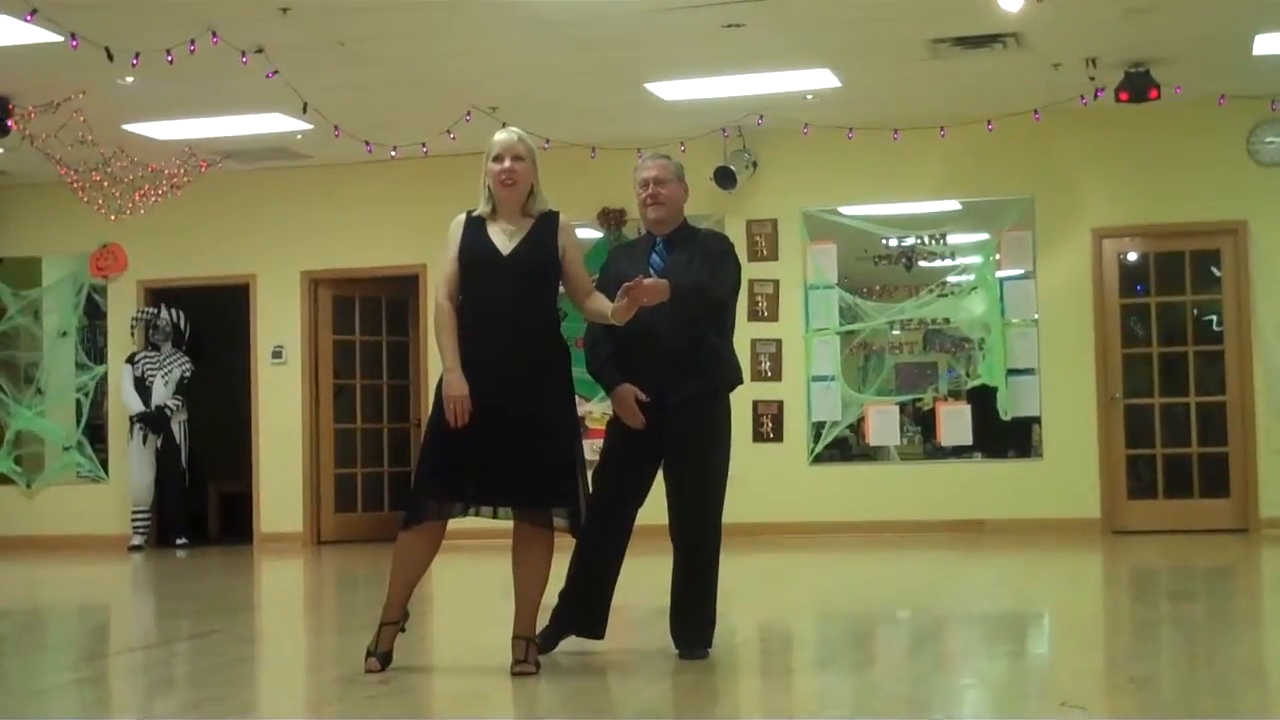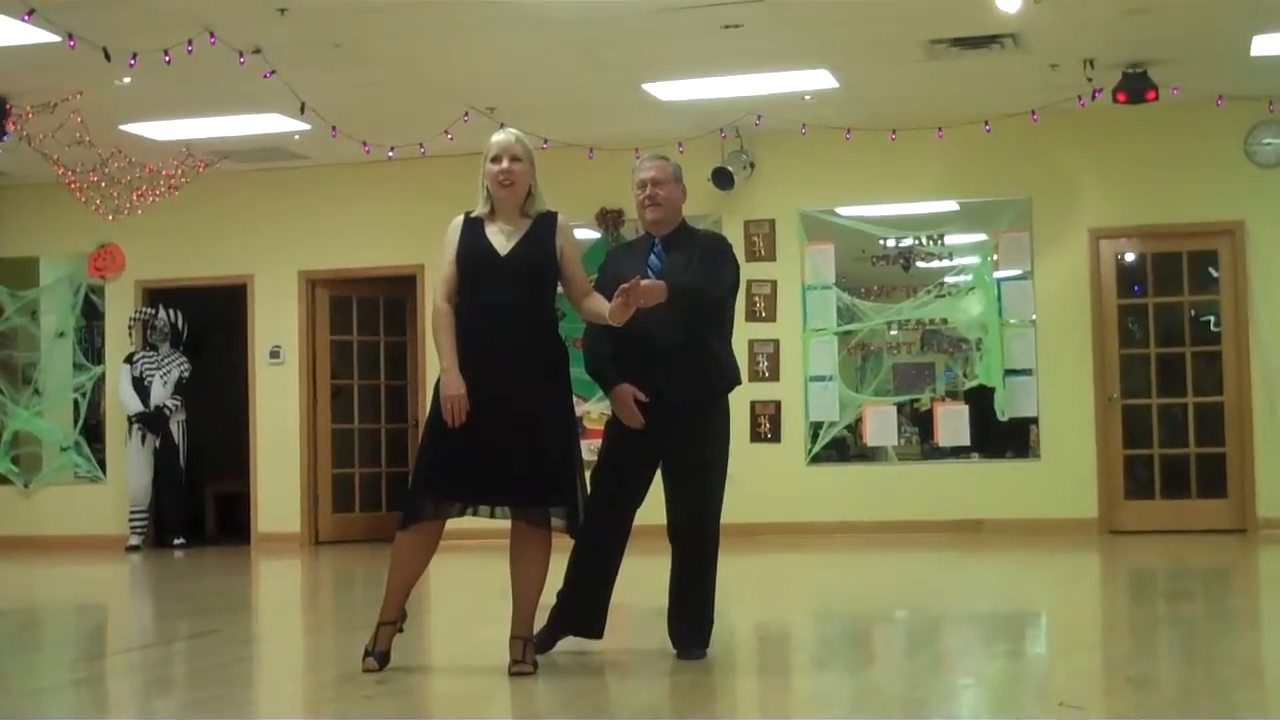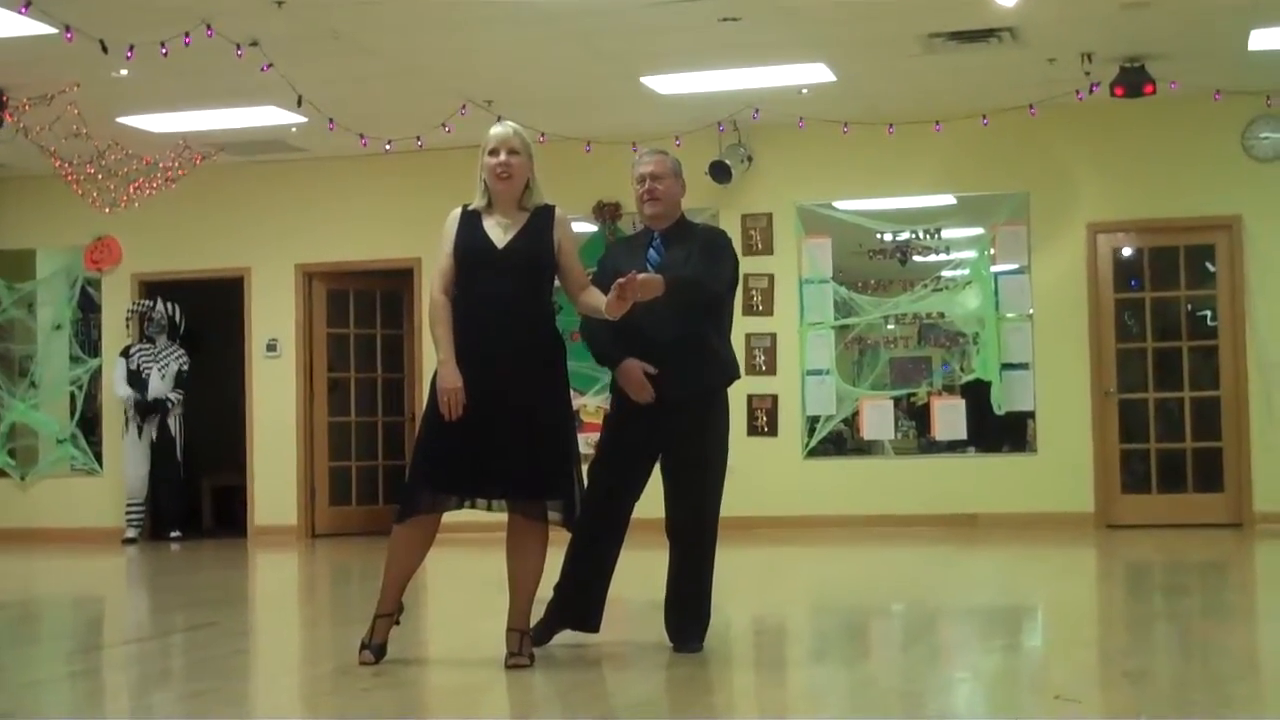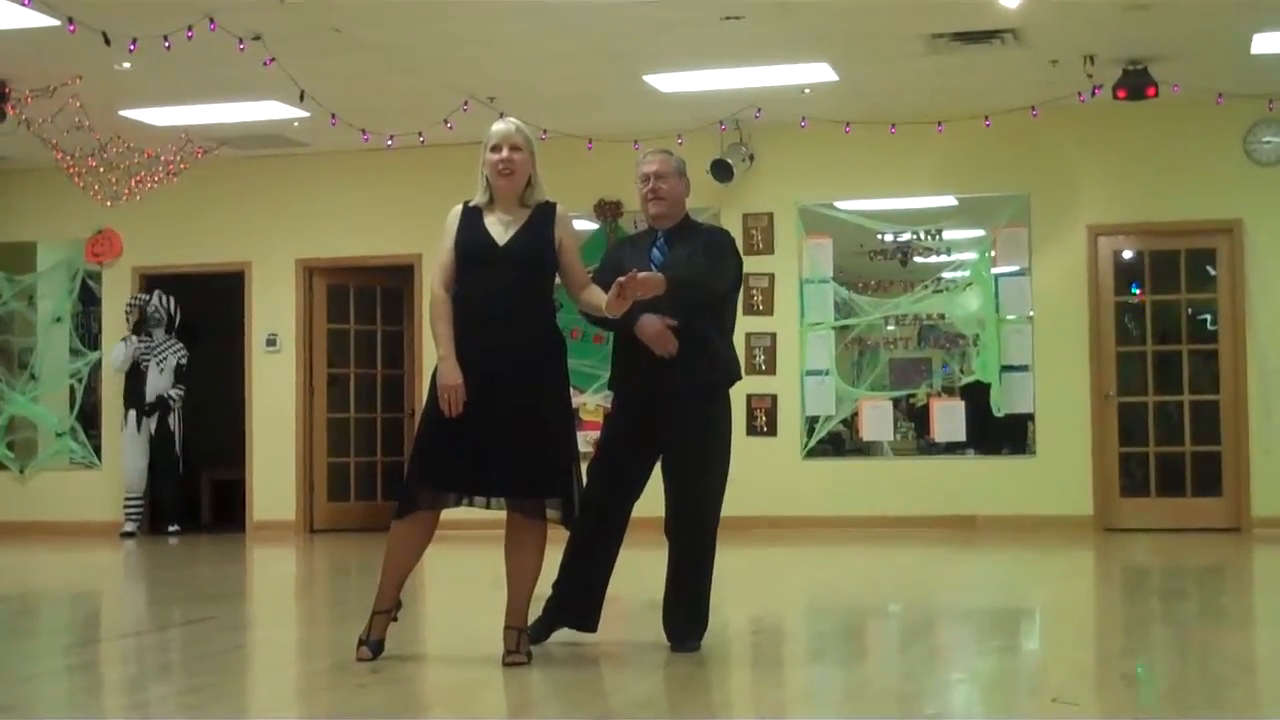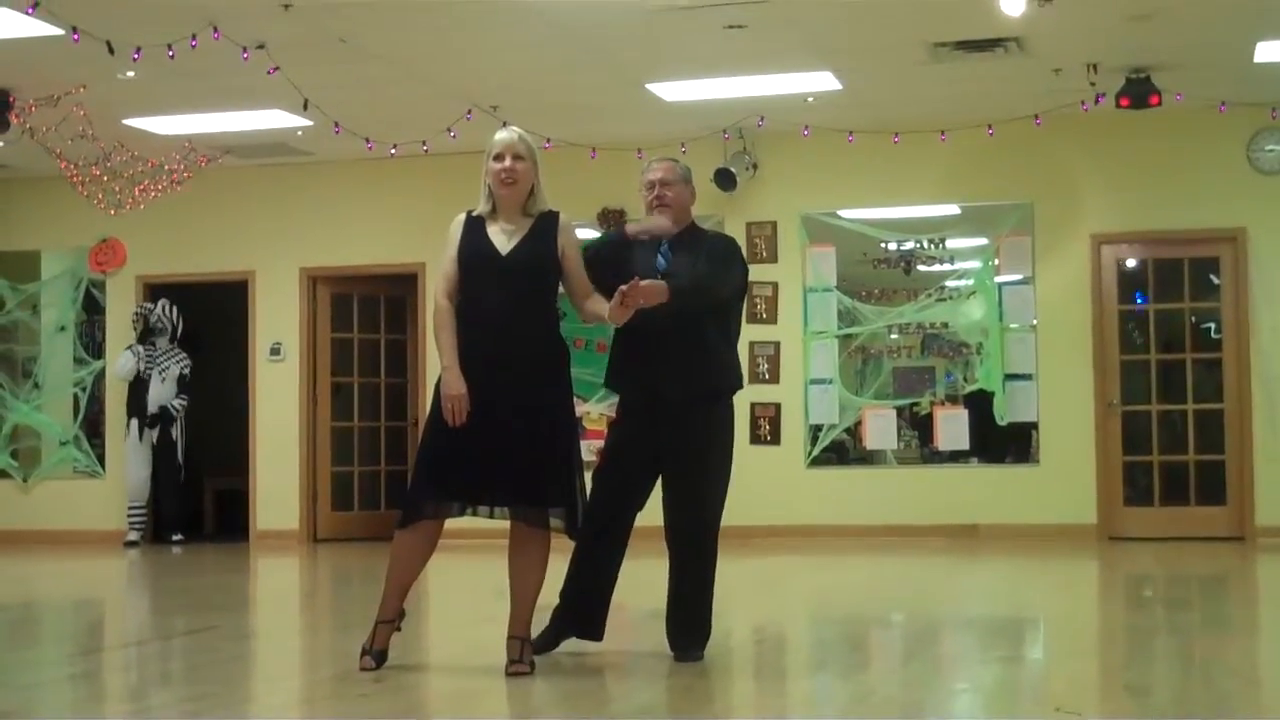
dt=0.4s
person 1, frame 1
left shoulder: (556, 228)
right shoulder: (464, 226)
left elbow: (583, 296)
right elbow: (445, 300)
left wrist: (616, 310)
right wrist: (452, 373)
left hip: (540, 379)
right hip: (472, 377)
left knee: (536, 505)
right knee: (432, 498)
left ankle: (524, 636)
right ankle: (390, 620)
person 1, frame 2
left shoulder: (554, 228)
right shoulder: (463, 227)
left elbow: (582, 296)
right elbow: (443, 302)
left wrist: (614, 311)
right wrist: (449, 372)
left hip: (536, 379)
right hip: (470, 378)
left knee: (533, 507)
right knee: (430, 500)
left ankle: (522, 636)
right ankle: (388, 621)
person 1, frame 3
left shoulder: (552, 221)
right shoulder: (460, 220)
left elbow: (579, 289)
right elbow: (440, 294)
left wrist: (610, 305)
right wrist: (447, 366)
left hip: (534, 372)
right hip: (467, 371)
left knee: (530, 499)
right knee: (427, 493)
left ankle: (519, 628)
right ankle: (385, 613)
person 1, frame 4
left shoulder: (553, 219)
right shoulder: (461, 217)
left elbow: (580, 288)
right elbow: (441, 291)
left wrist: (612, 302)
right wrist: (447, 362)
left hip: (535, 370)
right hip: (468, 368)
left knee: (530, 498)
right knee: (426, 490)
left ankle: (516, 626)
right ankle: (383, 609)
person 1, frame 5
left shoulder: (556, 228)
right shoulder: (463, 227)
left elbow: (584, 298)
right elbow: (444, 301)
left wrist: (612, 311)
right wrist: (450, 372)
left hip: (538, 381)
right hip: (469, 378)
left knee: (532, 507)
right knee: (430, 499)
left ankle: (519, 636)
right ankle: (385, 620)
person 2, frame 1
left shoulder: (713, 248)
right shoulder: (619, 259)
left elbow: (716, 296)
right elbow: (597, 328)
left wrist: (668, 290)
right wrist: (614, 383)
left hip: (699, 402)
right hip: (634, 402)
left knee: (696, 522)
right knee: (606, 513)
left ankle: (693, 632)
right ankle: (571, 617)
person 2, frame 2
left shoulder: (712, 249)
right shoulder: (618, 260)
left elbow: (713, 296)
right elbow: (596, 328)
left wrist: (665, 291)
right wrist: (613, 383)
left hip: (698, 403)
right hip: (632, 402)
left knee: (694, 522)
right knee: (604, 513)
left ankle: (691, 633)
right ankle: (570, 617)
person 2, frame 3
left shoulder: (711, 243)
right shoulder: (617, 253)
left elbow: (710, 288)
right elbow: (593, 318)
left wrist: (663, 285)
right wrist: (619, 361)
left hip: (697, 398)
right hip: (634, 395)
left knee: (693, 517)
right knee: (602, 506)
left ankle: (687, 626)
right ankle: (568, 610)
person 2, frame 4
left shoulder: (715, 243)
right shoulder: (623, 250)
left elbow: (710, 285)
right elbow: (593, 304)
left wrist: (663, 284)
right wrist: (636, 320)
left hip: (699, 396)
right hip: (635, 395)
left knee: (692, 516)
right knee: (601, 503)
left ankle: (685, 625)
right ankle: (566, 608)
person 2, frame 5
left shoulder: (719, 249)
right shoulder: (632, 254)
left elbow: (714, 290)
right elbow: (582, 270)
left wrist: (666, 290)
right wrist: (630, 235)
left hip: (701, 404)
right hip: (639, 403)
left knee: (694, 524)
right knee: (605, 511)
left ankle: (689, 634)
right ankle: (573, 618)
person 3, frame 1
left shoulder: (182, 362)
right shoulder: (135, 359)
left elbow: (182, 394)
right elbow: (127, 391)
left wrist: (163, 414)
right wrist: (143, 415)
left hip: (173, 426)
right hip: (142, 426)
left knee: (174, 479)
right knee: (141, 480)
left ankle: (177, 533)
right ankle: (139, 533)
person 3, frame 2
left shoulder: (181, 362)
right shoulder: (133, 359)
left elbow: (180, 394)
right elbow: (125, 390)
left wrist: (162, 414)
right wrist: (142, 415)
left hip: (171, 426)
right hip: (140, 426)
left knee: (173, 480)
right knee: (139, 480)
left ankle: (175, 533)
right ankle: (136, 533)
person 3, frame 3
left shoulder: (178, 354)
right shoulder: (130, 351)
left elbow: (181, 388)
right elbow: (118, 382)
left wrist: (164, 404)
right wrist: (133, 401)
left hip: (168, 419)
right hip: (137, 420)
left knee: (169, 473)
right knee: (136, 473)
left ankle: (172, 526)
right ankle: (133, 526)
person 3, frame 4
left shoulder: (177, 348)
right shoulder: (131, 342)
left elbow: (182, 383)
right elbow: (118, 364)
left wrist: (166, 401)
right wrist: (134, 336)
left hip: (167, 414)
right hip: (136, 412)
left knee: (168, 467)
right knee: (134, 467)
left ankle: (170, 520)
right ankle: (131, 519)
person 3, frame 5
left shoulder: (181, 358)
right shoulder: (136, 351)
left elbow: (185, 394)
right elbow: (122, 373)
left wrist: (168, 412)
right wrist: (140, 344)
left hip: (169, 423)
right hip: (139, 422)
left knee: (170, 476)
right knee: (138, 476)
left ankle: (173, 529)
right ankle: (135, 528)
